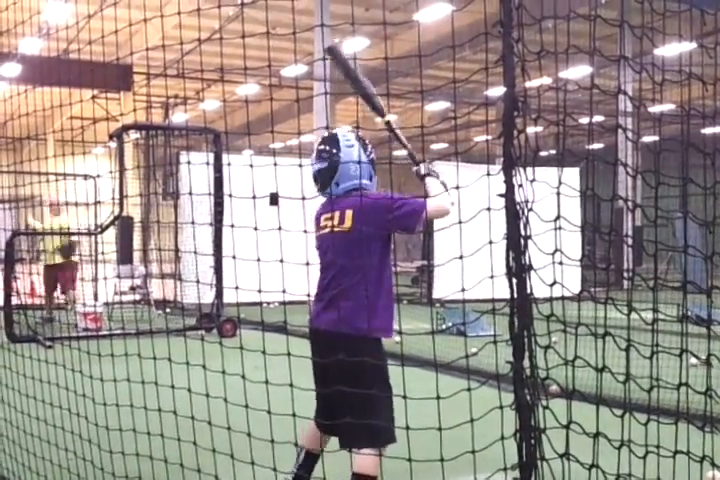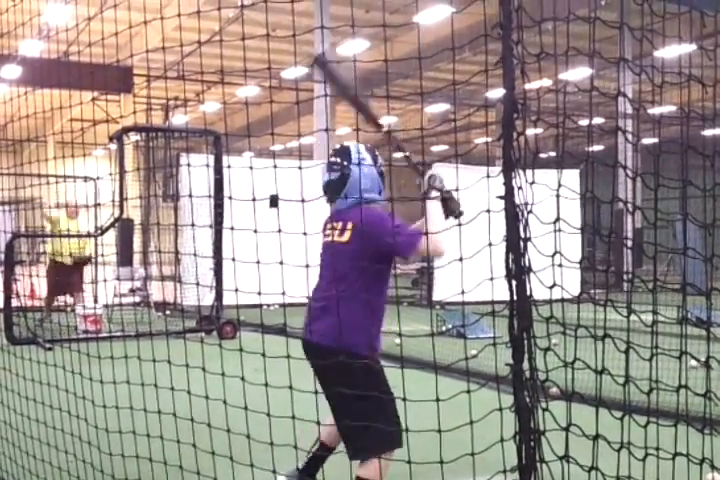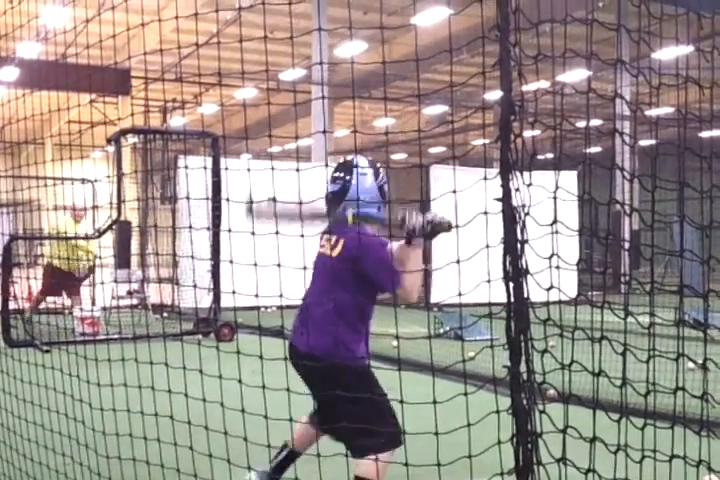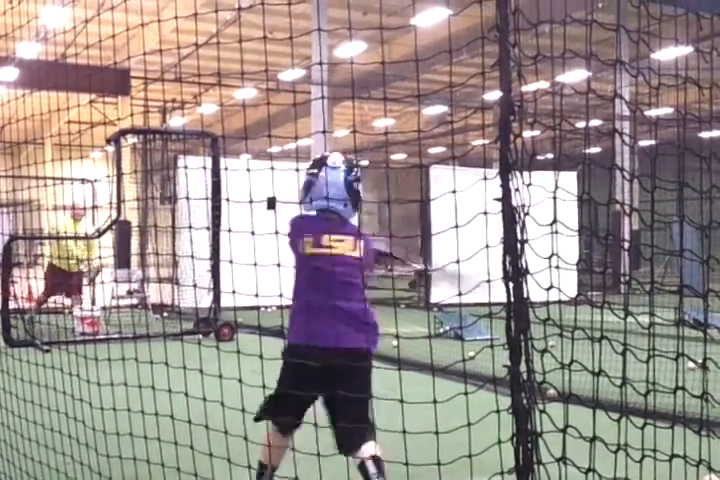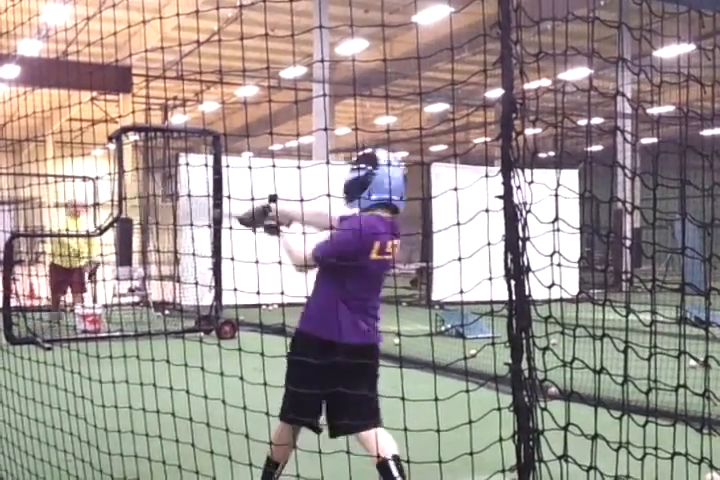
dt=0.2s
person 1, frame 1
left shoulder: (324, 213)
right shoulder: (372, 205)
right elbow: (440, 207)
right wrist: (430, 178)
left hip: (324, 330)
right hip: (356, 335)
left knee: (327, 418)
right knee: (372, 434)
person 1, frame 2
left shoulder: (336, 221)
right shoulder: (373, 220)
left elbow: (397, 242)
right elbow: (433, 249)
left wrist: (430, 212)
right wrist: (433, 198)
left hip: (319, 338)
right hip: (348, 344)
left knee: (350, 412)
right knee: (381, 439)
person 1, frame 3
left shoulder: (333, 231)
right shoulder: (369, 243)
left elbow: (388, 253)
right elbow: (409, 293)
left wrist: (419, 234)
right wrist: (416, 241)
left hip: (303, 346)
right hip: (337, 355)
left knee: (327, 415)
right knee: (379, 443)
person 1, frame 4
left shoulder: (302, 226)
right shoulder: (360, 237)
left hip: (308, 346)
right hip: (355, 348)
left knee: (281, 422)
right knee: (359, 434)
person 1, frame 5
left shoulder: (360, 228)
right shoulder: (389, 226)
left elbow: (306, 261)
right elbow: (330, 221)
left wrist: (281, 231)
right wrist: (278, 211)
left hip: (322, 337)
right hip: (361, 342)
left knee: (291, 418)
right knee: (368, 426)
person 2, frame 1
left shoulder: (66, 219)
right shoulder: (47, 223)
right elbow: (37, 226)
left wrist: (71, 243)
right wrist: (31, 220)
left hip: (66, 261)
right hip: (50, 262)
left knee: (69, 289)
right knee: (48, 291)
right ankle: (49, 315)
person 2, frame 2
right shoulder: (59, 219)
left elbow: (86, 244)
right elbow: (48, 216)
left wrist: (86, 255)
left hip: (75, 263)
right hip: (57, 262)
left knee: (78, 292)
right knee: (52, 292)
right ankle: (46, 314)
person 2, frame 3
right shoulder: (64, 223)
left elbow: (91, 248)
right elbow: (73, 240)
left wrist: (87, 265)
right wrist: (91, 250)
left hip: (74, 268)
right hip: (56, 265)
left knee: (75, 295)
right knee: (44, 292)
left ankle: (79, 325)
right ankle: (30, 313)
person 2, frame 4
right shoulder: (62, 224)
left elbow: (92, 248)
right elbow: (65, 241)
left wrist: (92, 266)
right wrist: (79, 255)
left hip: (75, 269)
right hip: (57, 264)
left knee: (76, 295)
right knee: (47, 292)
left ankle: (78, 325)
right ankle: (34, 313)
person 2, frame 5
left shoulder: (87, 224)
right shoulder: (61, 220)
left elbow: (93, 243)
right elbow: (58, 236)
left wrist: (93, 260)
right wrist: (73, 245)
left hip: (77, 265)
right hip: (58, 263)
left knee: (78, 292)
right knee: (56, 292)
right ankle: (56, 314)
